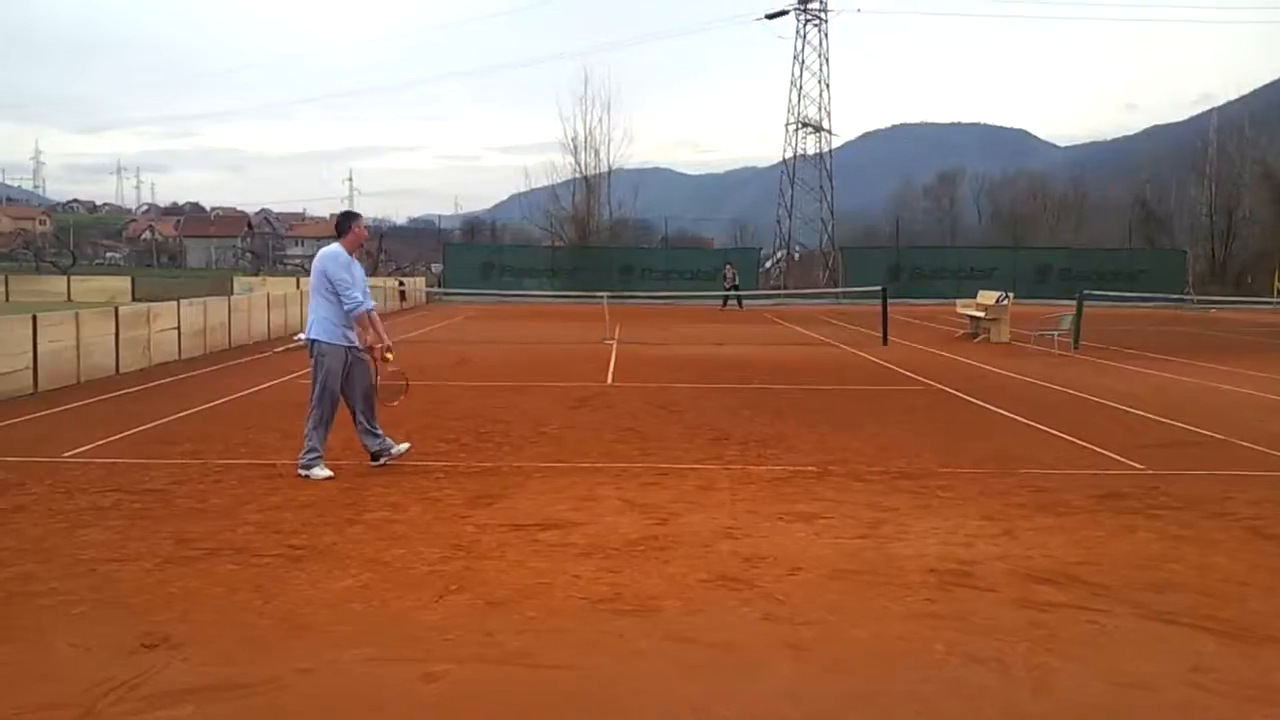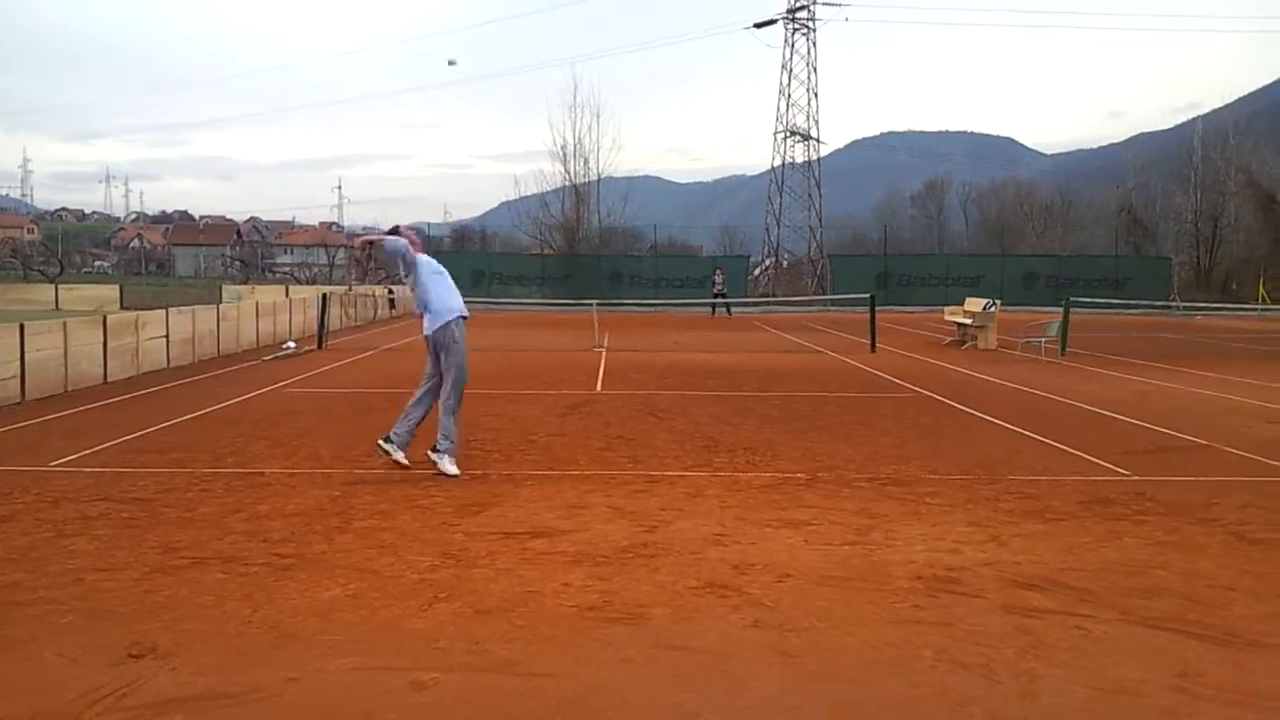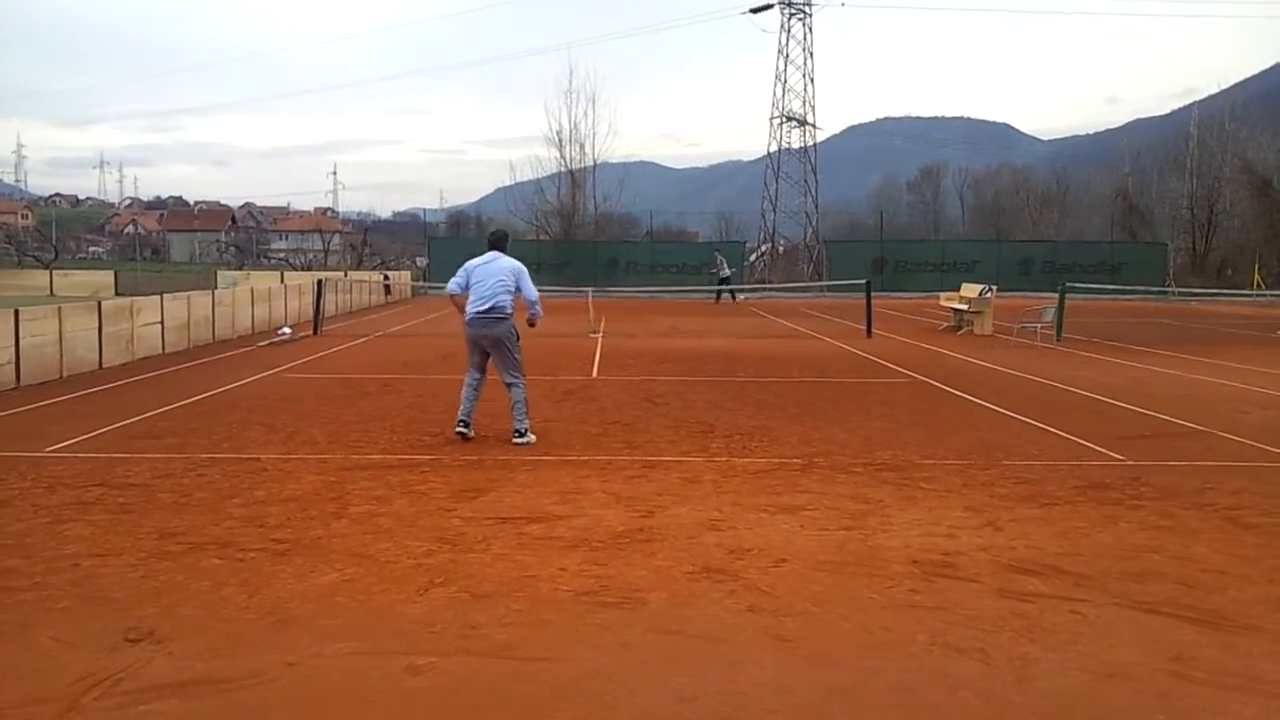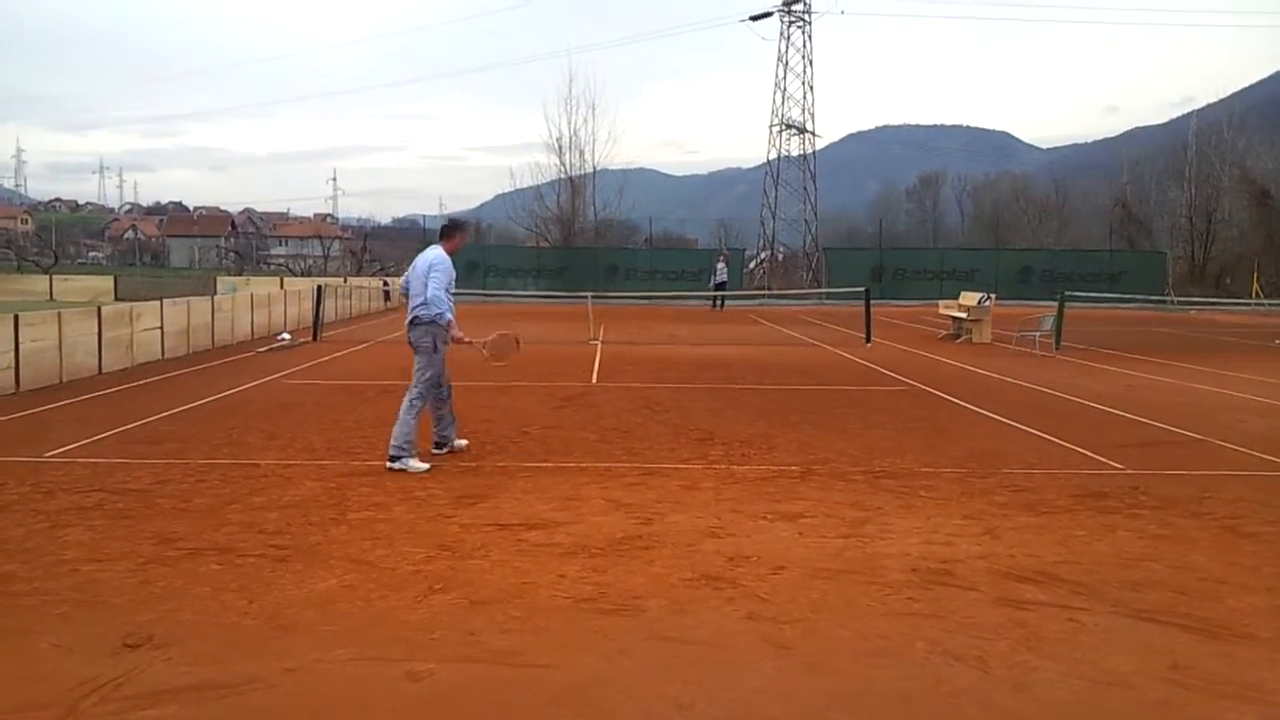
dt=1s
person 1, frame 1
left shoulder: (354, 264)
right shoulder: (332, 255)
left elbow: (367, 304)
right elbow: (352, 302)
left wrist: (382, 337)
right wrist: (368, 335)
left hip: (349, 342)
right hip: (327, 341)
left knee: (363, 395)
right knee: (325, 400)
left ankle: (379, 448)
right ankle: (309, 461)
person 1, frame 2
left shoulder: (423, 263)
right shoulder: (412, 260)
right elbow: (394, 242)
left hip: (438, 328)
right hip: (448, 325)
left knee: (429, 392)
right knee: (452, 392)
left ankle: (395, 440)
right ankle: (444, 452)
person 1, frame 3
left shoulder: (471, 265)
right shoulder: (516, 265)
left elbow: (453, 289)
right elbow: (532, 297)
left wrist: (465, 314)
right wrist: (534, 318)
left hip: (474, 326)
right hip: (500, 325)
left knee: (474, 374)
right knee: (514, 379)
left ankle: (464, 421)
right ankle: (520, 430)
person 1, frame 4
left shoulder: (424, 256)
right shoulder: (441, 260)
left elbow: (404, 287)
right elbow: (435, 297)
right wrist: (452, 326)
left hip: (418, 327)
right hip: (430, 329)
left knee: (441, 388)
right knee: (420, 392)
left ankle: (445, 439)
right ankle: (399, 453)
